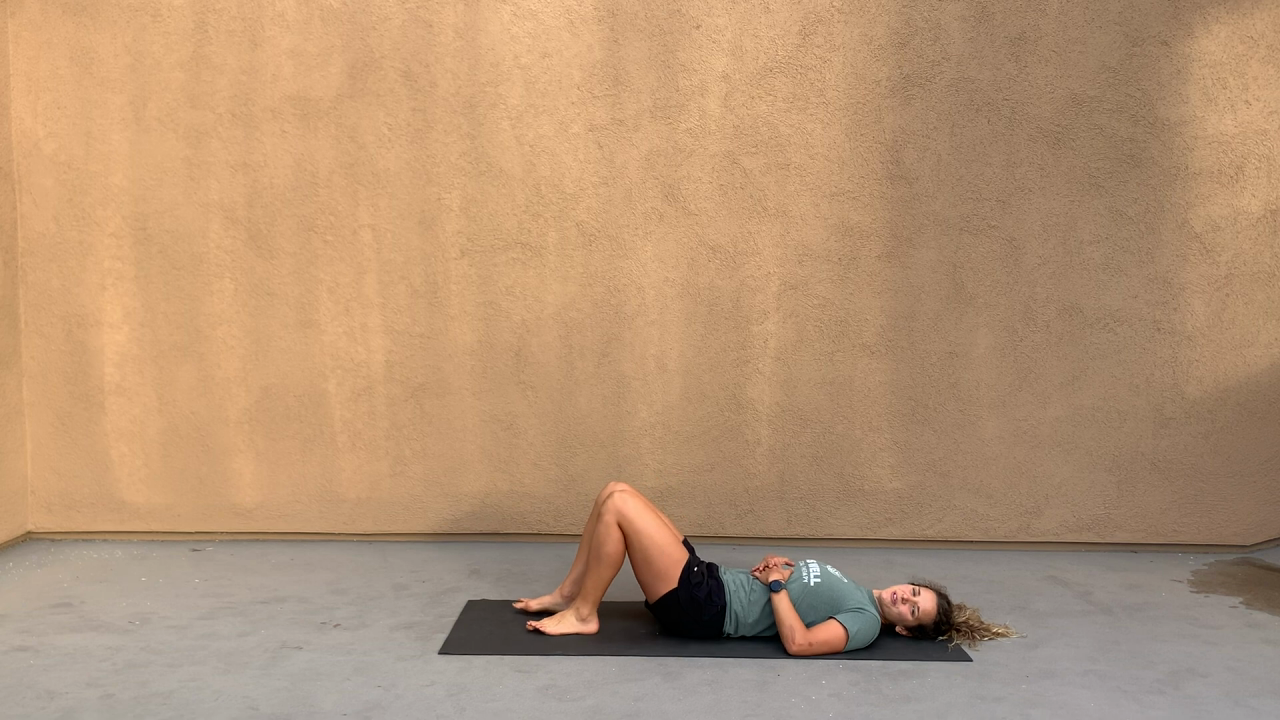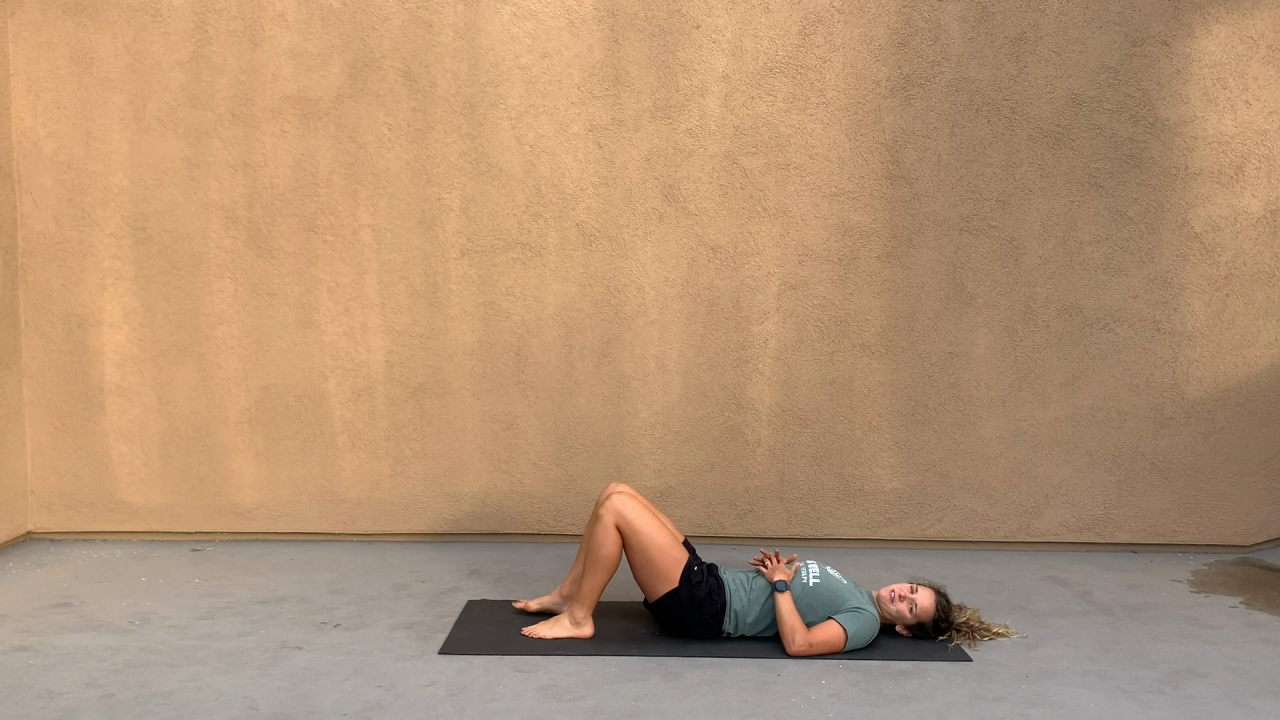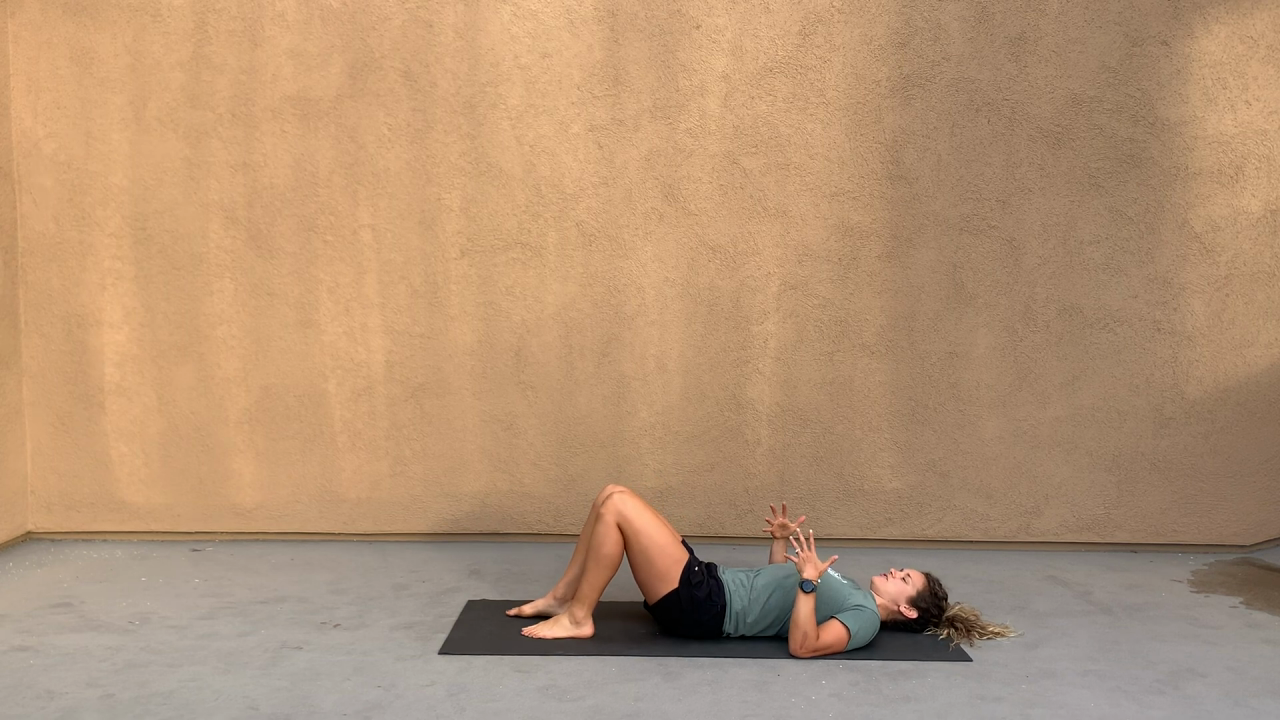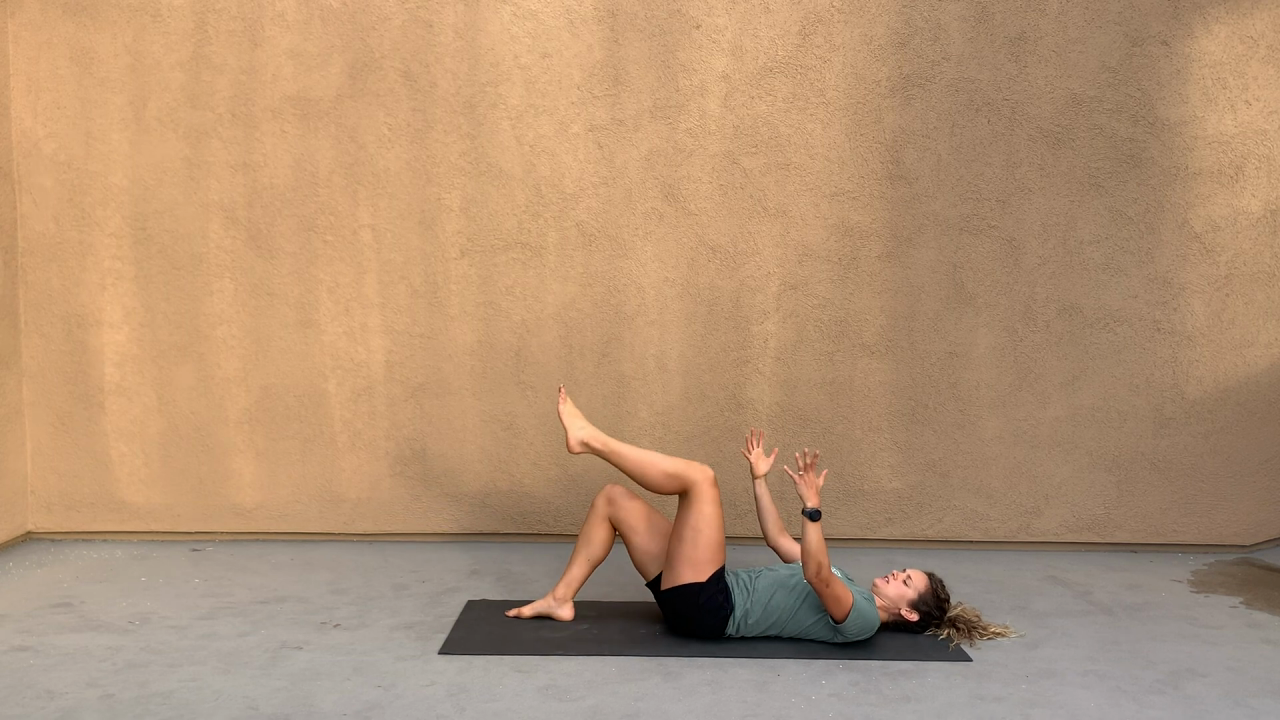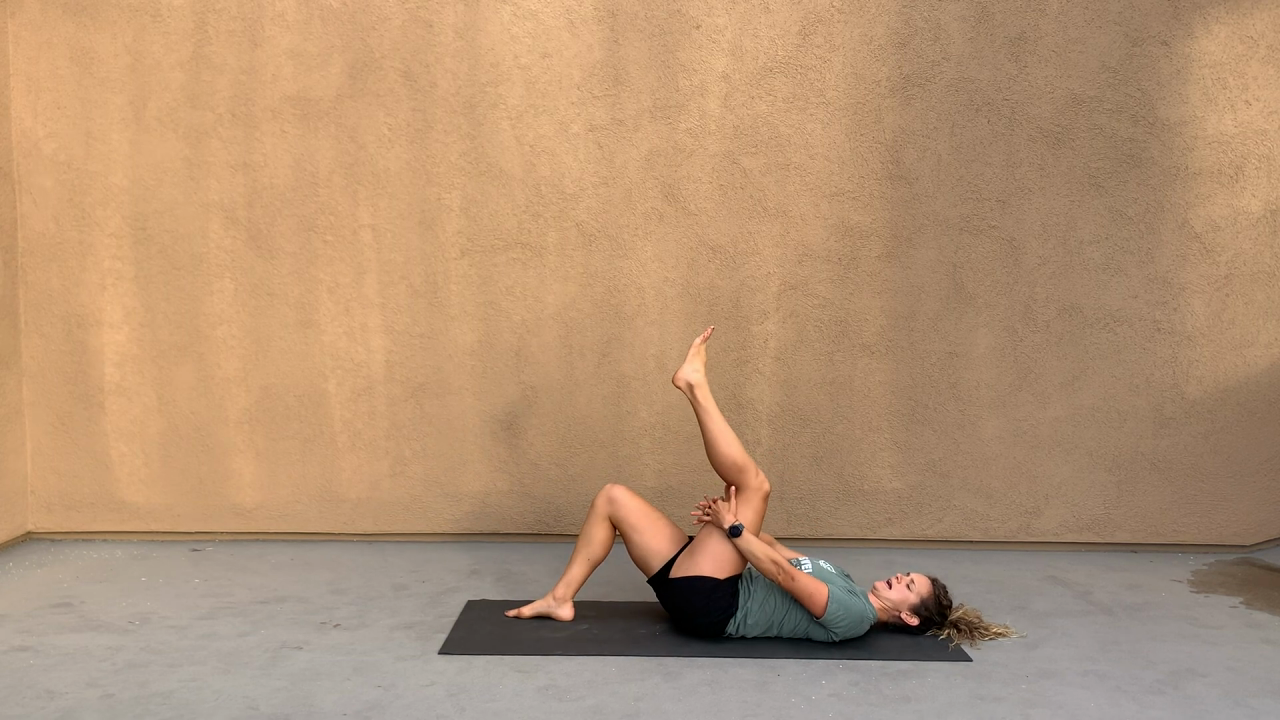
dt=1s
person 1, frame 1
left shoulder: (867, 623)
right shoulder: (856, 594)
left elbow: (798, 642)
left wrist: (776, 584)
right wrist: (777, 567)
left hip: (700, 608)
right hip: (708, 581)
left knee: (618, 506)
right knee: (615, 491)
left ankle: (583, 614)
right ankle: (569, 594)
person 1, frame 2
left shoulder: (865, 623)
right shoulder: (855, 595)
left elbow: (798, 643)
left wrist: (781, 583)
right wrist: (774, 567)
left hip: (700, 609)
right hip: (708, 581)
left knee: (617, 507)
right knee: (617, 492)
left ankle: (578, 619)
right ankle: (566, 595)
person 1, frame 3
left shoulder: (865, 619)
right shoulder: (852, 593)
left elbow: (801, 644)
left wrist: (808, 580)
right wrist: (781, 538)
left hip: (701, 608)
right hip: (708, 582)
left knee: (617, 507)
right knee: (612, 495)
left ankle: (578, 617)
right ankle: (560, 597)
person 1, frame 4
left shoulder: (860, 619)
right shoulder: (843, 589)
left elbow: (816, 573)
right elbow: (778, 539)
left wrist: (813, 507)
right wrist: (760, 478)
left hip: (705, 607)
right hip: (698, 596)
left knee: (700, 477)
right knee: (612, 499)
left ankle: (590, 438)
right ankle: (560, 600)
person 1, frame 5
left shoulder: (853, 615)
right shoulder: (844, 586)
left elbow: (783, 572)
right elbow: (772, 548)
left wrist: (732, 526)
right wrist: (732, 521)
left hip: (707, 603)
right hip: (695, 589)
left knee: (755, 484)
right knee: (612, 498)
left ankle: (697, 387)
right ankle: (560, 599)
